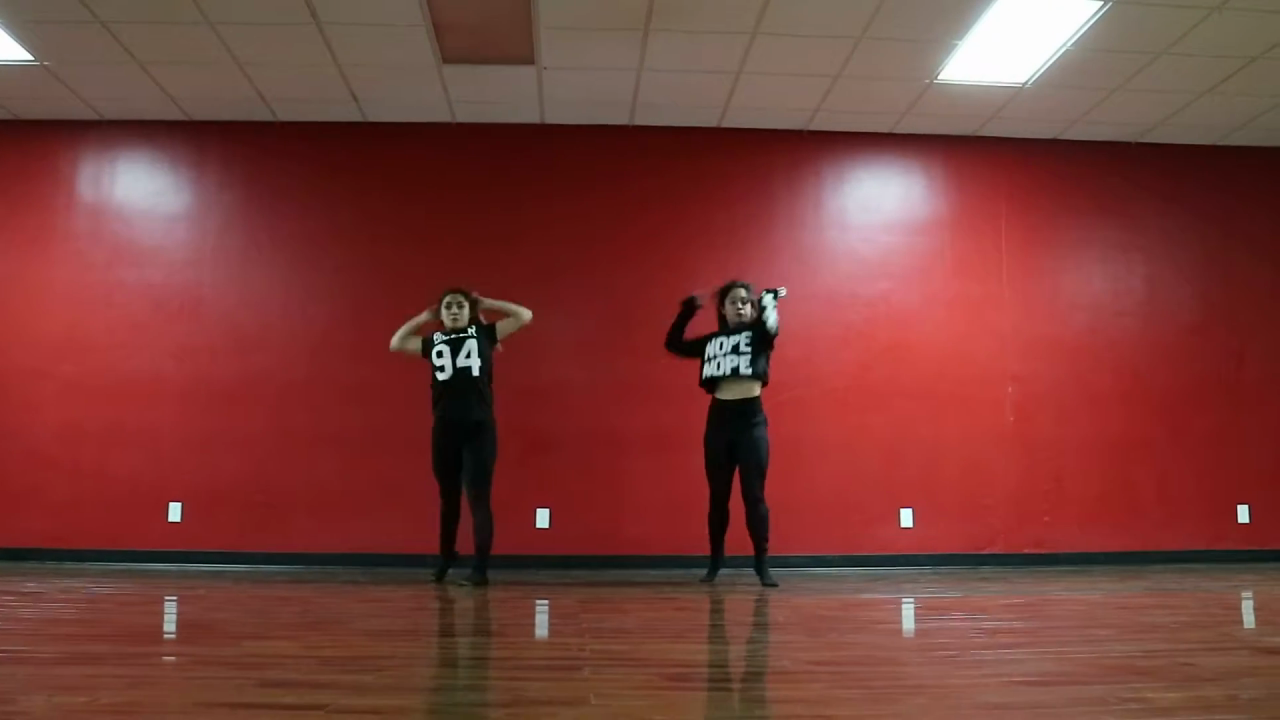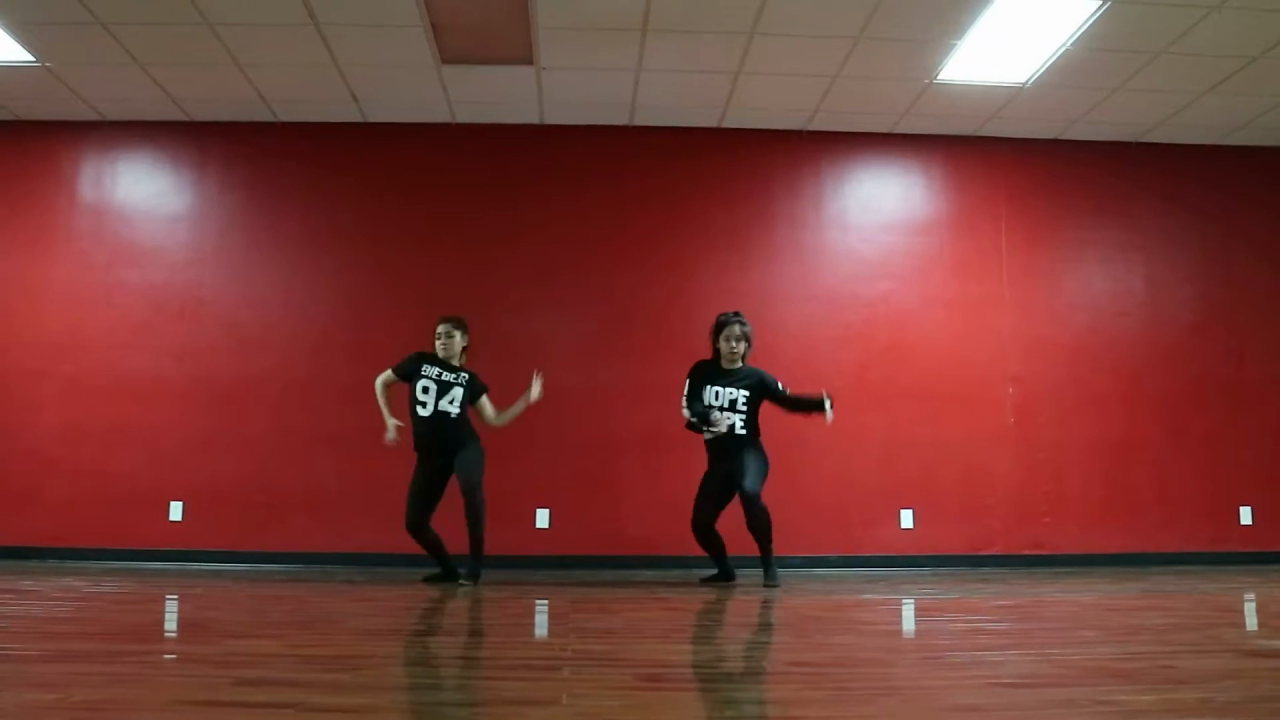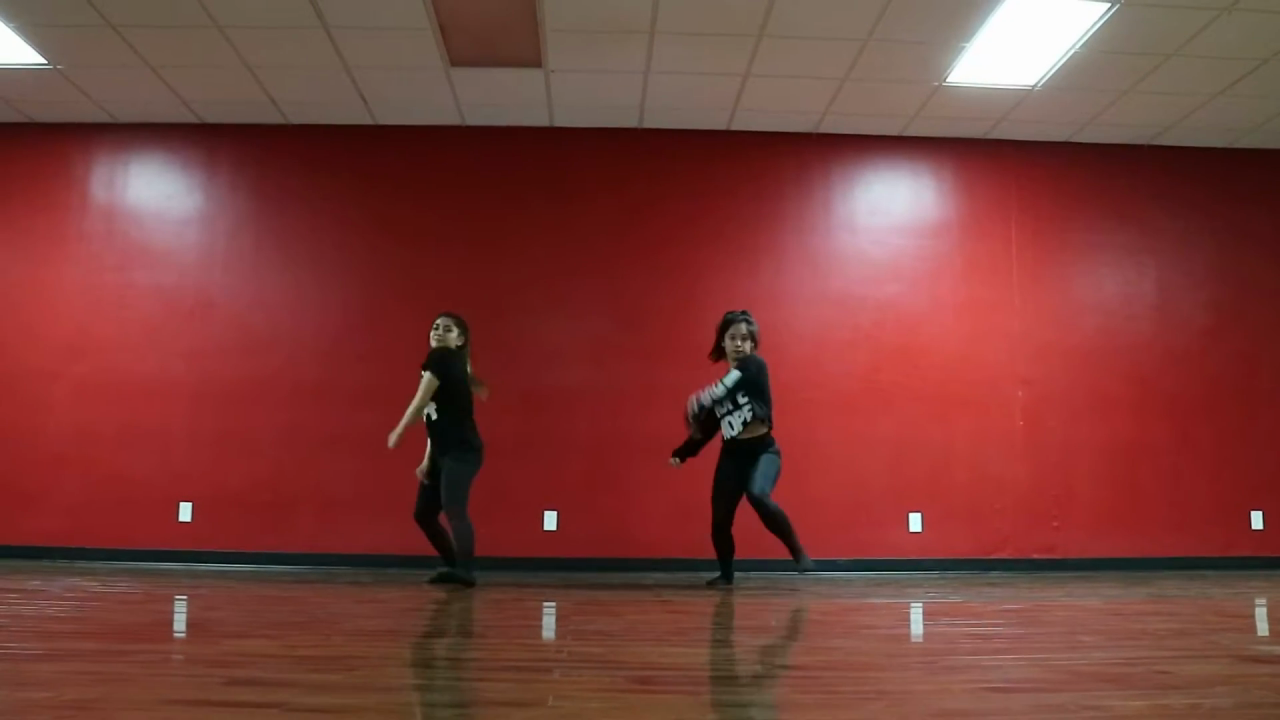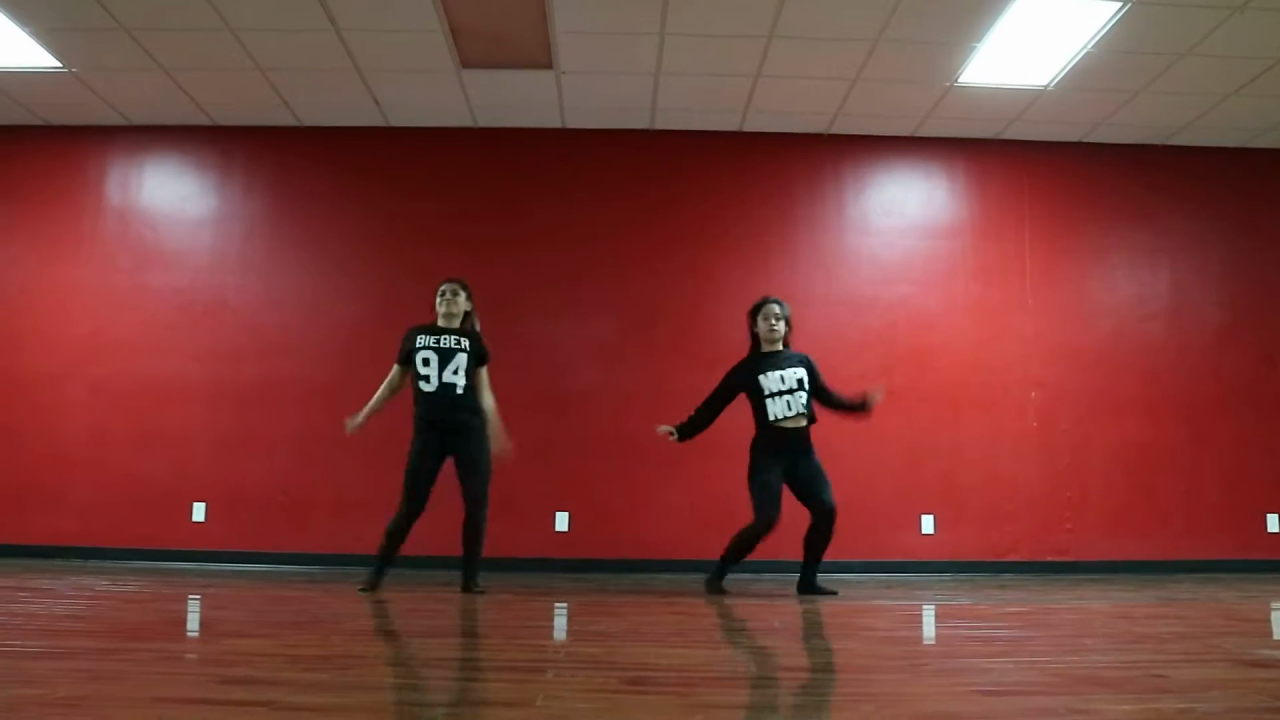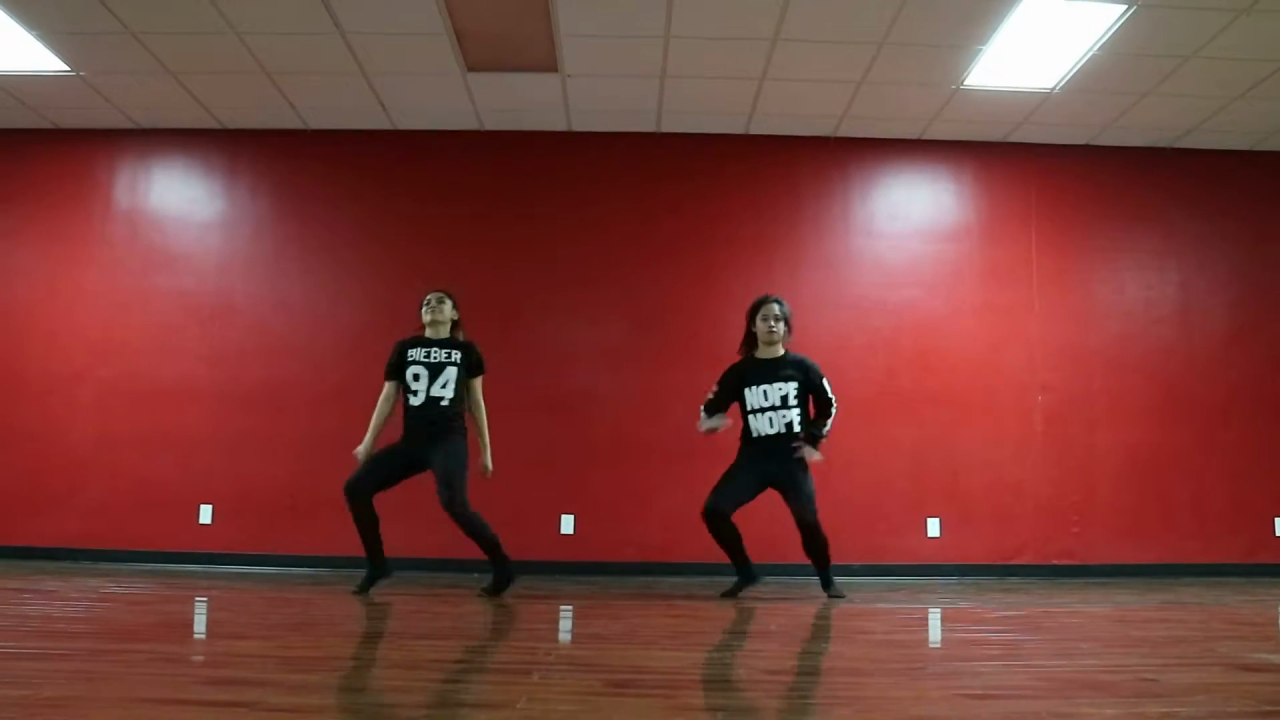
dt=0.5s
person 1, frame 1
left shoulder: (482, 332)
right shoulder: (433, 340)
left elbow: (525, 316)
right elbow: (396, 343)
left wrist: (486, 305)
right wrist: (425, 316)
left hip: (479, 427)
right hip: (444, 428)
left knee: (478, 498)
right knee: (449, 497)
left ankle: (480, 569)
right ankle: (447, 555)
person 1, frame 2
left shoulder: (469, 378)
right shoulder: (418, 361)
left elbow: (495, 420)
right elbow: (381, 381)
left wrist: (528, 400)
right wrist: (388, 419)
left hip: (465, 447)
right hip: (429, 454)
left knee: (471, 487)
right knee: (414, 523)
left ankle: (475, 564)
right ankle: (448, 568)
person 1, frame 3
left shoulder: (439, 357)
right shoulder: (446, 364)
left elbow: (420, 400)
left wrist: (397, 432)
right wrist: (427, 461)
left hip: (462, 450)
right hip: (445, 450)
left knee: (453, 507)
right knee: (423, 514)
left ankle: (466, 569)
right ankle: (454, 566)
person 1, frame 4
left shoulder: (473, 341)
right shoulder: (413, 336)
left elbow: (483, 390)
right elbow: (392, 382)
left wrist: (496, 433)
right wrist: (363, 416)
left hip: (469, 431)
right hip: (429, 431)
left knee: (477, 501)
right knee: (411, 505)
left ankle: (470, 575)
right ankle: (378, 570)
person 1, frame 5
left shoulder: (466, 351)
right shoulder: (405, 348)
left elbow: (475, 402)
right elbow: (386, 397)
left wrist: (486, 448)
right wrist: (368, 440)
left hip: (447, 440)
right hip: (411, 442)
left knee: (454, 503)
right knee: (355, 488)
left ankle: (503, 572)
right ankle: (377, 567)
person 2, frame 1
left shoulder: (760, 333)
right shoulder: (712, 340)
left elbow: (771, 325)
right elbow: (673, 345)
left wrist: (767, 298)
right wrist: (688, 309)
left hip: (751, 419)
right hip: (719, 421)
left knee: (753, 496)
right knee: (718, 497)
left ankle: (762, 566)
right ankle: (715, 564)
person 2, frame 2
left shoulder: (755, 378)
right shoulder: (700, 372)
left elbow: (788, 401)
right elbow: (690, 407)
left wrist: (820, 404)
right wrist: (705, 420)
left hip: (747, 453)
right hip: (718, 458)
left knee: (750, 495)
right knee: (700, 521)
left ankle: (769, 566)
right ankle: (724, 569)
person 2, frame 3
left shoulder: (752, 365)
right shoulder: (727, 382)
left elbow: (717, 395)
right elbow: (707, 424)
left wrist: (694, 409)
right wrist: (682, 453)
left hip: (762, 451)
right hip: (731, 456)
left knee: (758, 496)
right knee: (720, 519)
left ankle: (798, 553)
right ankle: (726, 573)
person 2, frame 4
left shoulder: (801, 361)
right shoulder: (746, 369)
left elbow: (826, 398)
right elbow: (714, 404)
left wrist: (861, 404)
right wrist: (682, 430)
left hip: (801, 451)
right hip: (767, 452)
left knee: (826, 510)
right knee: (765, 520)
left ankle: (808, 580)
right ankle: (719, 572)
person 2, frame 5
left shoulder: (802, 366)
right shoulder: (739, 370)
left elbow: (828, 404)
right elbow: (711, 405)
left wrist: (815, 441)
right wrist: (711, 420)
left hip: (789, 456)
right hip: (751, 458)
left knee: (807, 520)
right knee: (713, 511)
left ankle: (827, 580)
right ankle: (746, 574)
